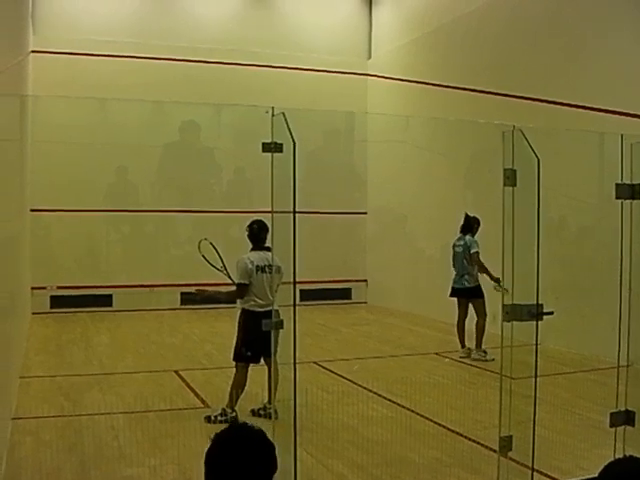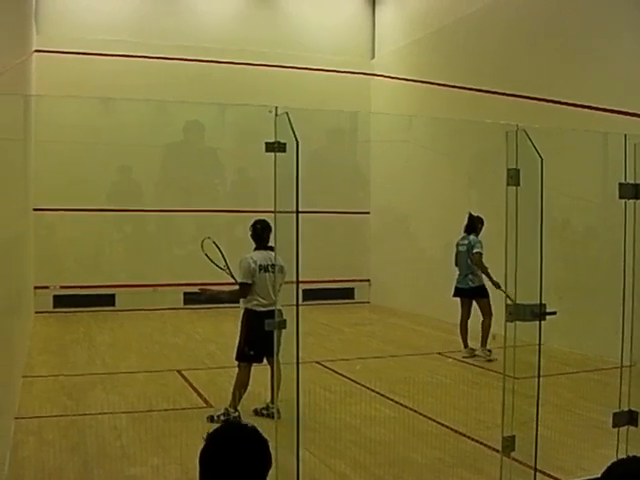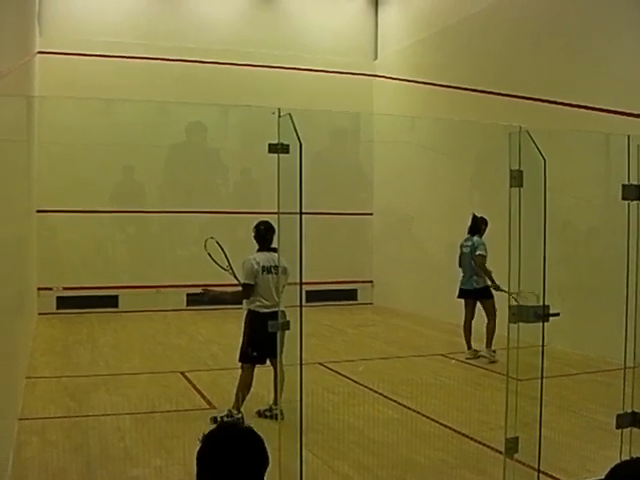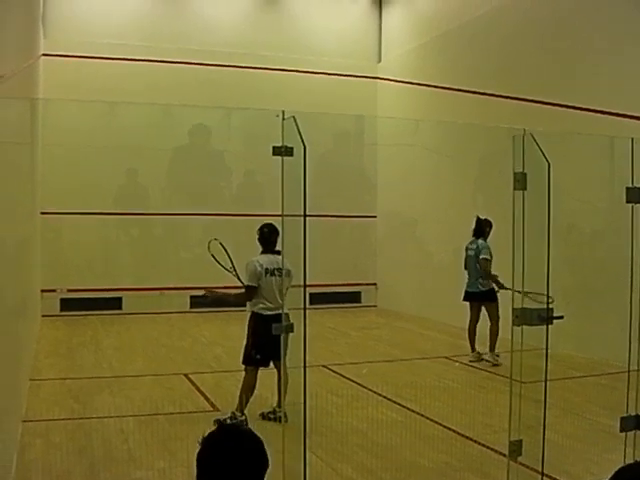
dt=0.1s
person 1, frame 1
left shoulder: (246, 261)
right shoulder: (275, 260)
left elbow: (240, 294)
right elbow: (272, 289)
left wrist: (212, 294)
left hip: (252, 316)
right hip: (270, 314)
left knee: (242, 365)
right knee: (271, 361)
left ankle: (230, 411)
right ankle: (270, 407)
person 1, frame 2
left shoulder: (249, 260)
right shoulder: (278, 260)
left elbow: (243, 293)
right elbow: (275, 289)
left wrist: (215, 293)
left hip: (255, 315)
right hip: (273, 314)
left knee: (244, 364)
right knee: (274, 361)
left ankle: (232, 410)
right ankle: (273, 406)
person 1, frame 3
left shoulder: (252, 261)
right shoulder: (282, 261)
left elbow: (246, 294)
right elbow: (278, 290)
left wrist: (217, 294)
left hip: (258, 317)
right hip: (276, 315)
left knee: (248, 366)
right knee: (277, 362)
left ankle: (236, 412)
right ankle: (276, 408)
person 1, frame 4
left shoulder: (256, 264)
right shoulder: (285, 264)
left elbow: (249, 296)
right elbow: (282, 293)
left wrist: (221, 295)
left hip: (262, 319)
right hip: (280, 318)
left knee: (251, 368)
right knee: (281, 365)
left ankle: (239, 414)
right ankle: (279, 410)
person 2, frame 1
left shoulder: (457, 242)
right shoulder: (471, 241)
right elbow: (477, 261)
right wrist: (492, 276)
left hip: (459, 284)
right hip: (471, 284)
left knee: (462, 316)
right knee: (481, 316)
left ankle: (464, 349)
right ankle: (478, 350)
person 2, frame 2
left shoulder: (460, 241)
right shoulder: (475, 241)
right elbow: (478, 262)
right wrist: (492, 279)
left hip: (462, 283)
right hip: (475, 284)
left knee: (464, 316)
right knee: (487, 315)
left ankle: (466, 349)
right ankle: (483, 348)
person 2, frame 3
left shoulder: (464, 242)
right shoulder: (479, 242)
right elbow: (480, 264)
right wrist: (492, 280)
left hip: (466, 285)
right hip: (479, 285)
left knee: (468, 317)
right knee: (491, 316)
left ankle: (470, 350)
right ankle: (488, 349)
person 2, frame 4
left shoulder: (469, 245)
right shoulder: (483, 245)
right elbow: (484, 268)
right wrist: (497, 282)
left hip: (472, 288)
right hip: (485, 288)
left knee: (473, 320)
right knee: (494, 321)
left ankle: (473, 353)
right ankle: (491, 353)
